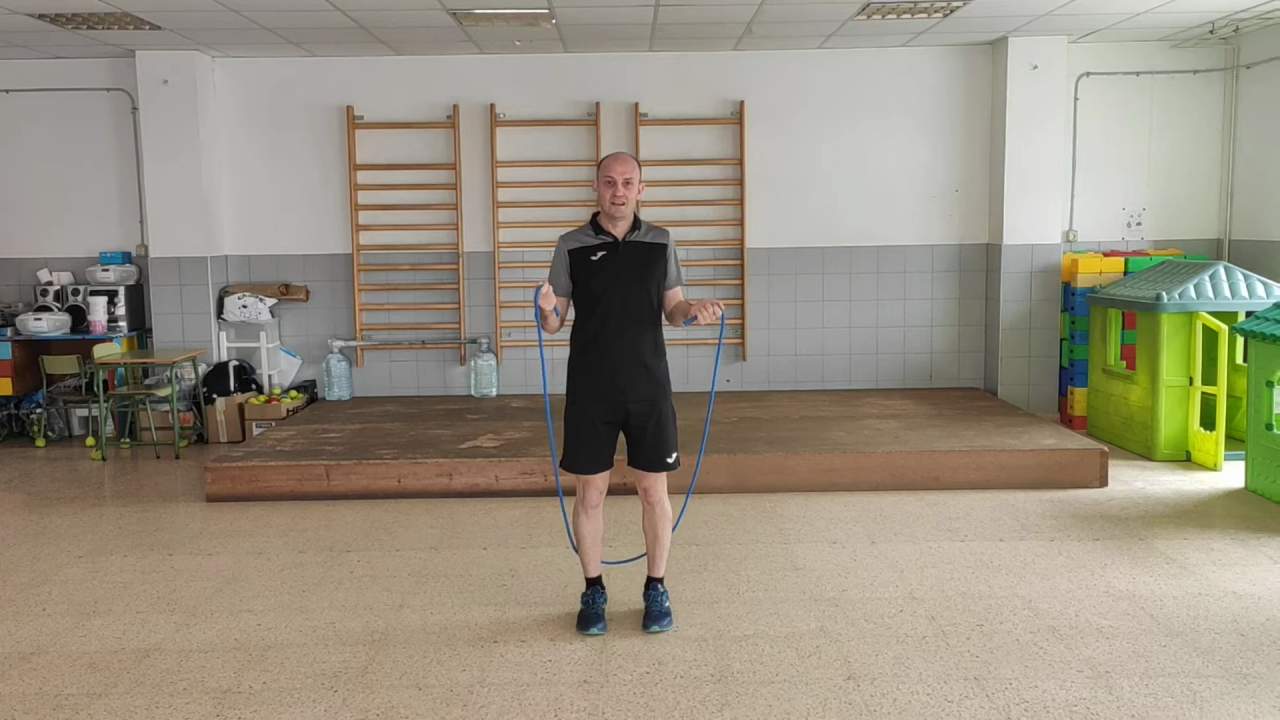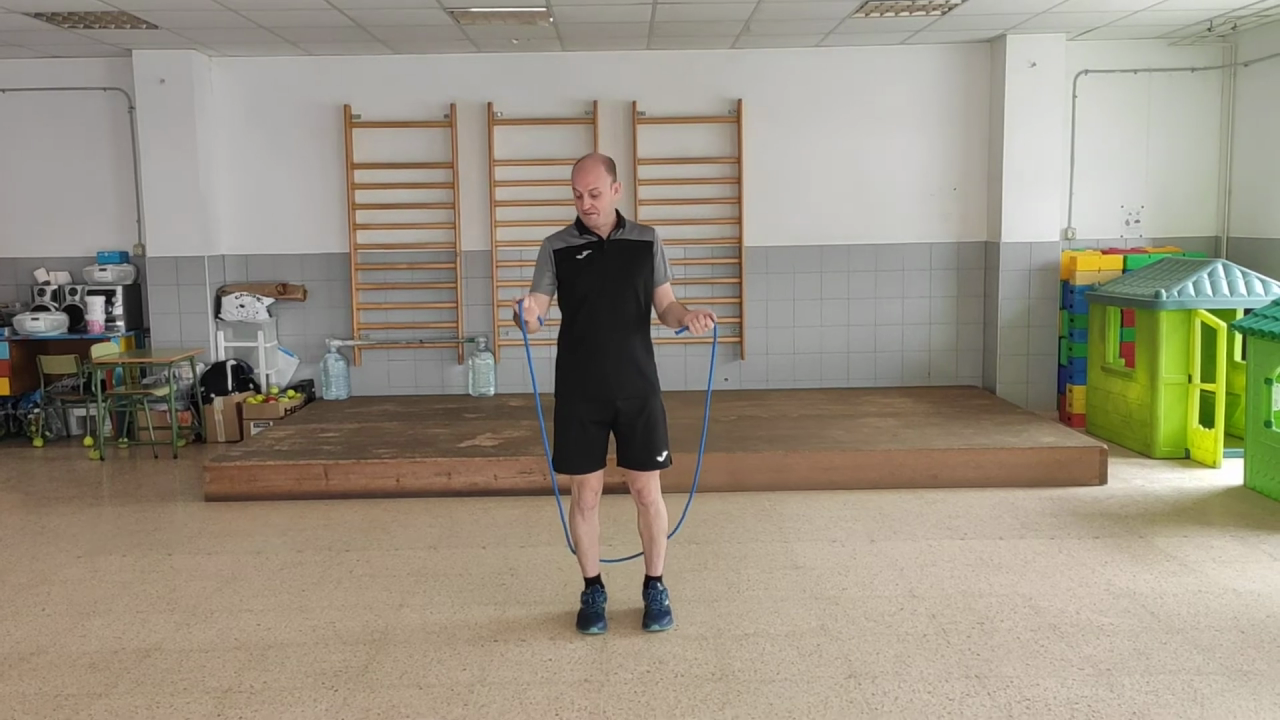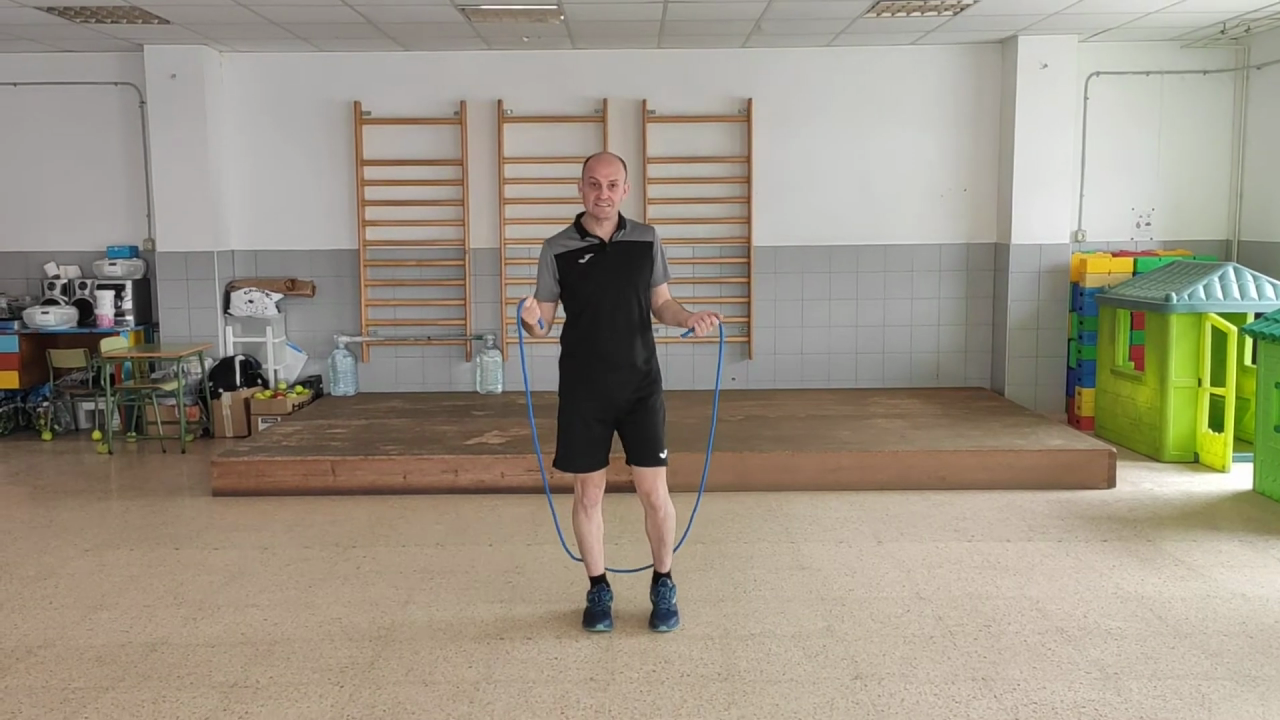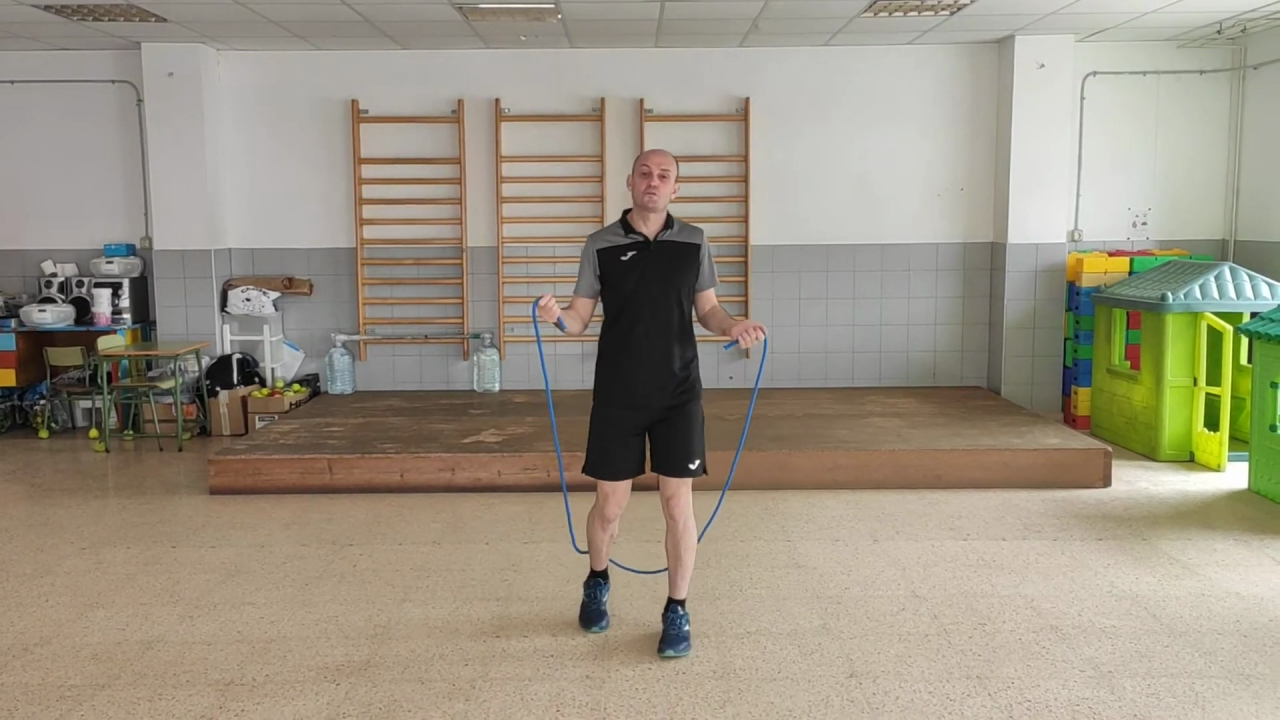
dt=0.7s
person 1, frame 1
left shoulder: (660, 242)
right shoulder: (571, 246)
left elbow: (672, 309)
right elbow: (554, 323)
left wrist: (694, 309)
right wrist: (545, 309)
left hip: (648, 389)
right hip: (590, 392)
left knee: (654, 491)
right knee: (590, 493)
left ankle: (656, 588)
right ankle: (593, 591)
person 1, frame 2
left shoulder: (647, 240)
right shoulder: (556, 247)
left elbow: (664, 307)
right elbow: (534, 318)
left wrist: (688, 316)
right wrist: (525, 314)
left hip: (638, 388)
right hip: (579, 392)
left knee: (647, 490)
right knee: (585, 494)
left ankle: (655, 587)
right ankle: (593, 590)
person 1, frame 3
left shoulder: (646, 239)
right shoulder: (557, 250)
left elbow: (660, 303)
right elbow: (544, 322)
left wrist: (689, 317)
right wrist: (530, 320)
left hip: (640, 385)
right hip: (583, 390)
left knee: (654, 490)
right knee: (588, 492)
left ankle: (662, 585)
right ankle: (598, 589)
person 1, frame 4
left shoulder: (694, 242)
right shoulder: (601, 245)
left elbow: (707, 309)
right elbow: (580, 318)
left wrist: (733, 325)
right wrist: (555, 315)
left hip: (679, 393)
right hip: (617, 395)
left knee: (678, 503)
right knee: (610, 503)
left ankle: (676, 610)
right ankle: (597, 580)
